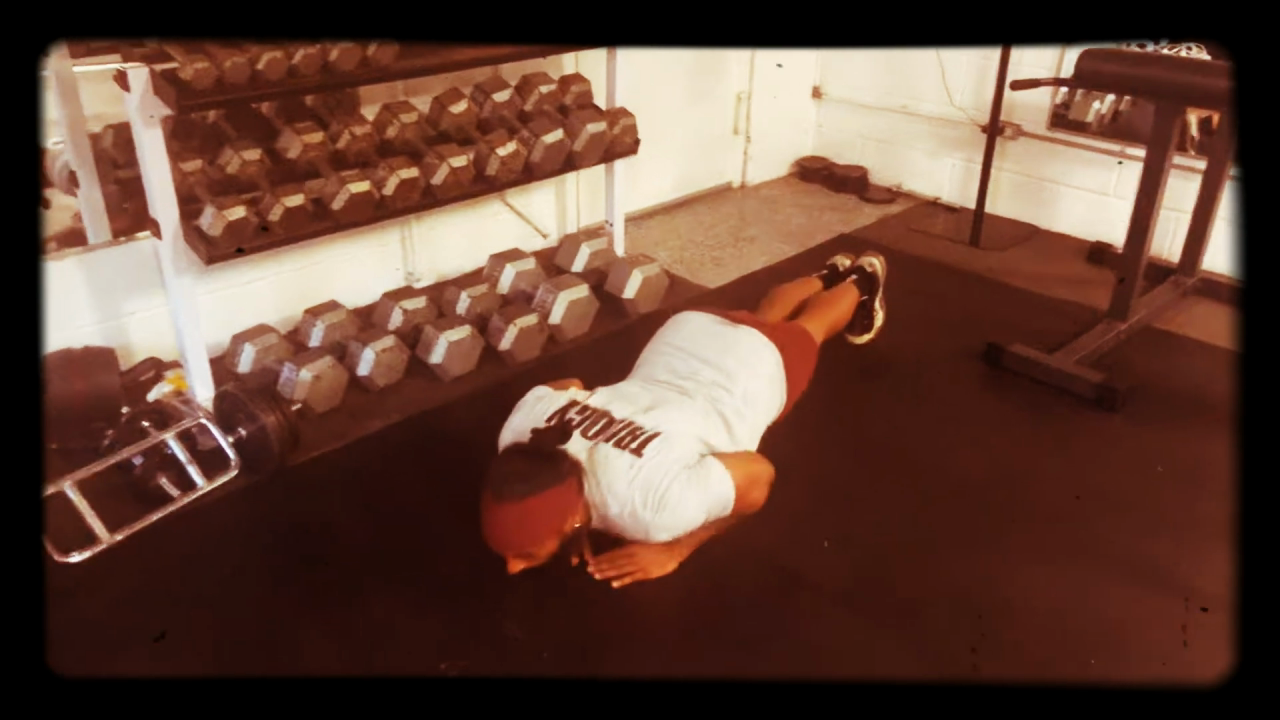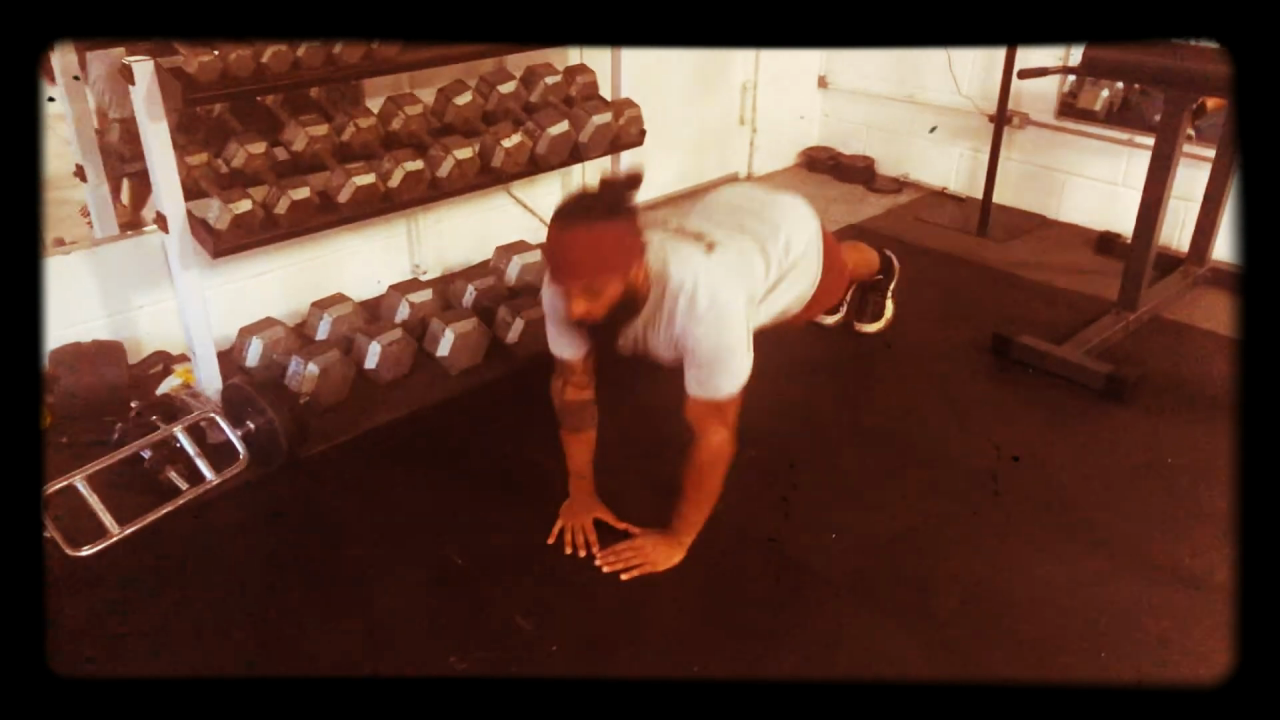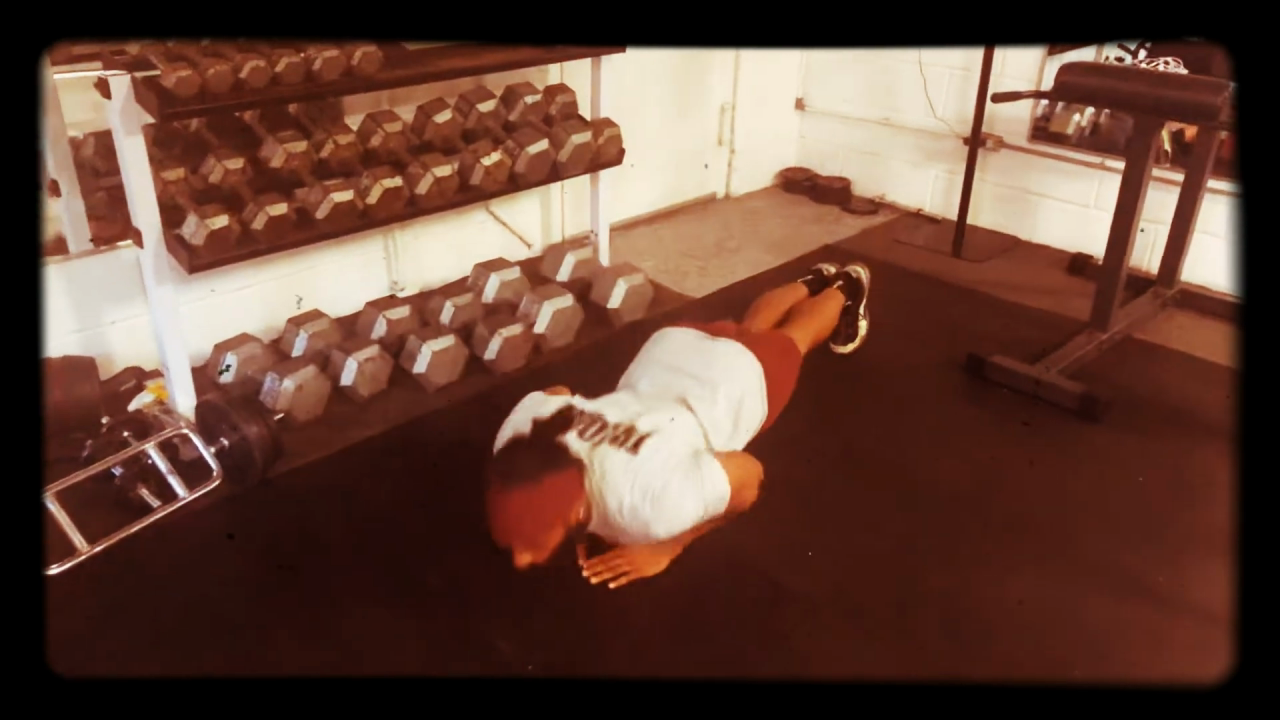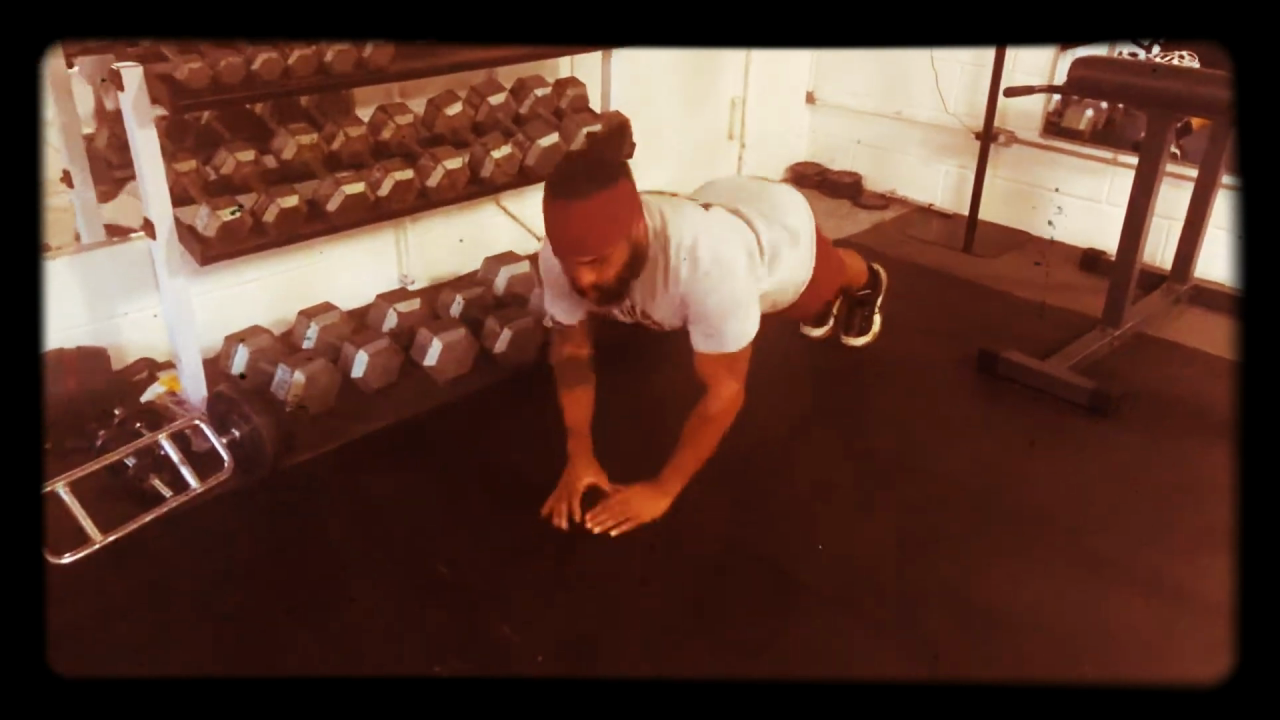
dt=0.7s
person 1, frame 1
left shoulder: (651, 504)
right shoulder: (524, 433)
left elbow: (758, 476)
left wrist: (673, 552)
left hip: (759, 365)
right hip: (688, 334)
left knee: (804, 329)
right knee: (765, 317)
left ankle: (862, 279)
right ankle: (830, 273)
person 1, frame 2
left shoulder: (704, 293)
right shoulder: (573, 285)
left elbow: (714, 431)
right elbow: (573, 382)
left wrist: (677, 540)
right wrist: (580, 492)
left hip: (793, 239)
left knee: (840, 264)
left ankle: (880, 266)
person 1, frame 3
left shoulder: (648, 503)
right shoulder: (519, 437)
left elbow: (749, 476)
left wrist: (664, 550)
left hip: (741, 374)
right hip: (673, 348)
left knee: (789, 337)
right knee: (751, 327)
left ankle: (847, 287)
right ankle: (815, 280)
person 1, frame 4
left shoulder: (707, 256)
right shoulder: (565, 248)
left elbow: (725, 388)
right elbow: (570, 345)
left wrist: (664, 491)
right wrist: (579, 457)
left hip: (789, 233)
left knee: (827, 280)
left ankle: (868, 284)
right ankle: (825, 304)
